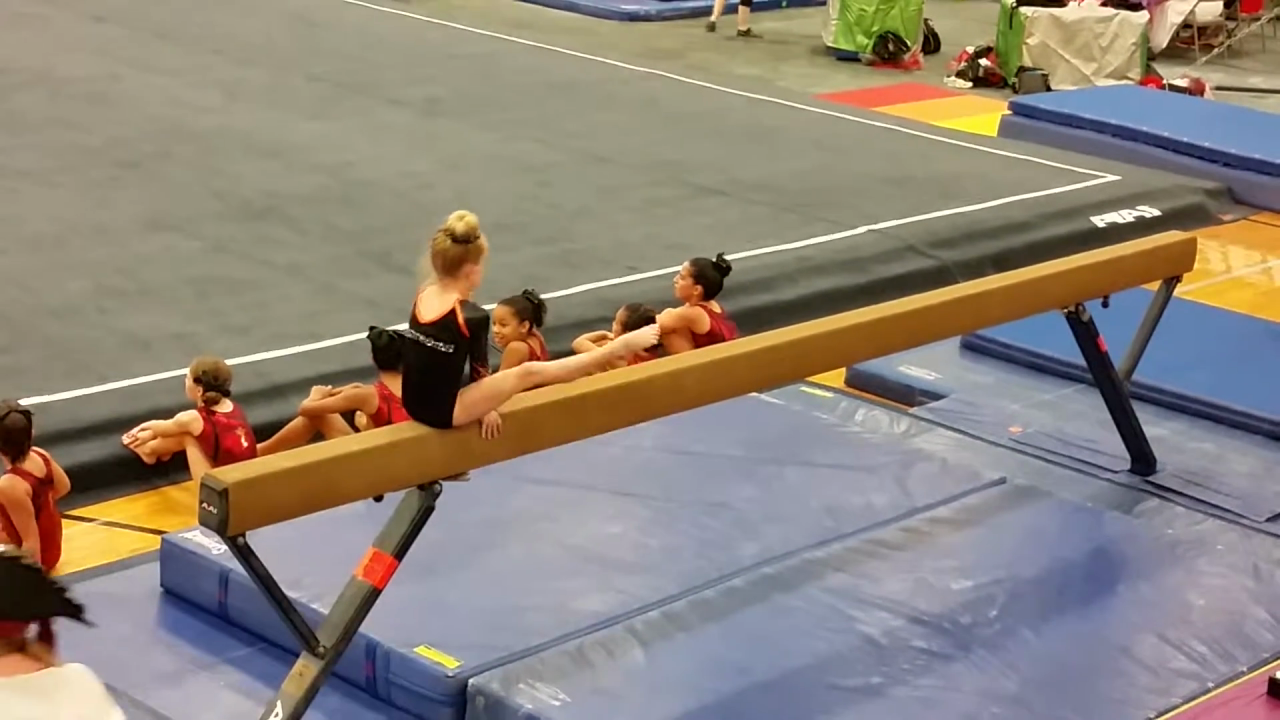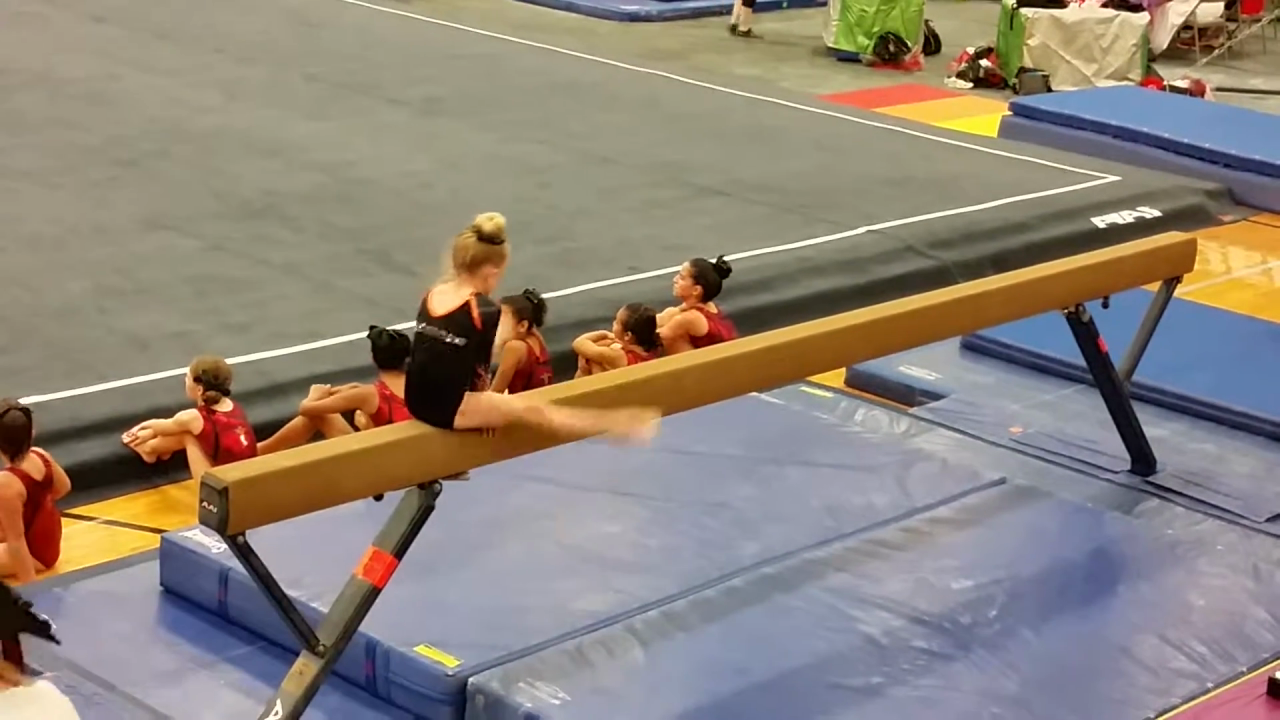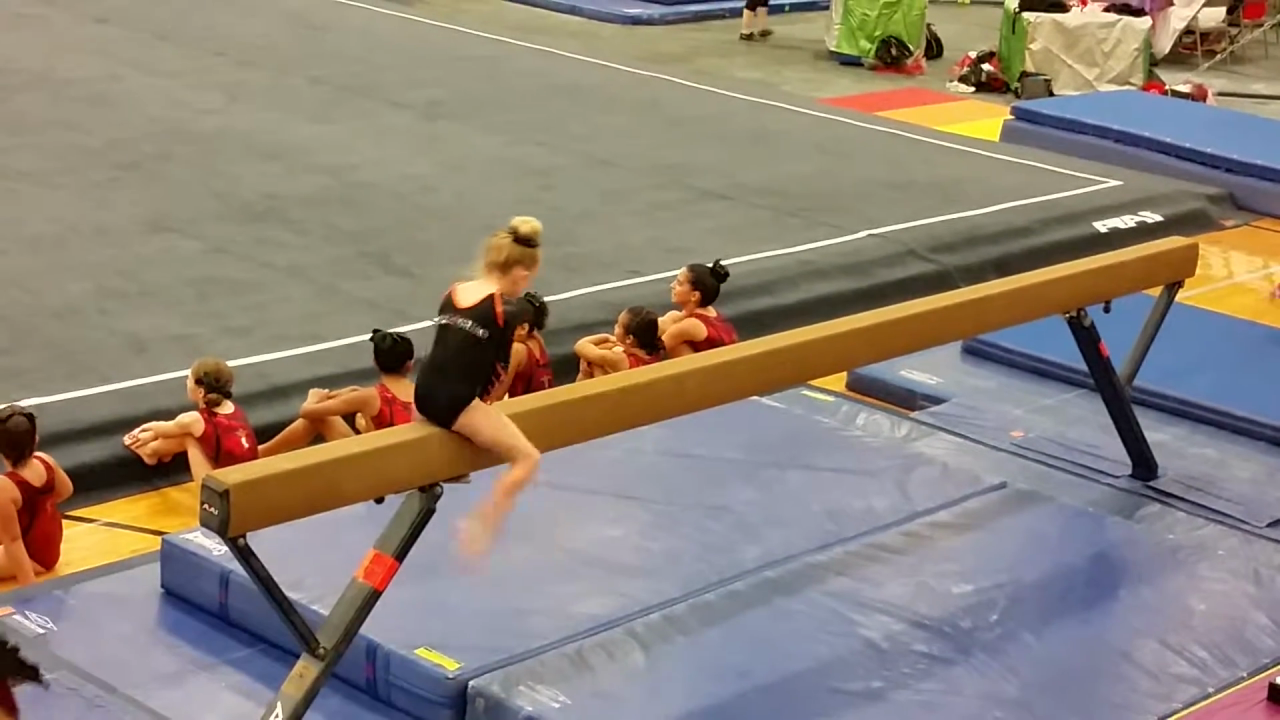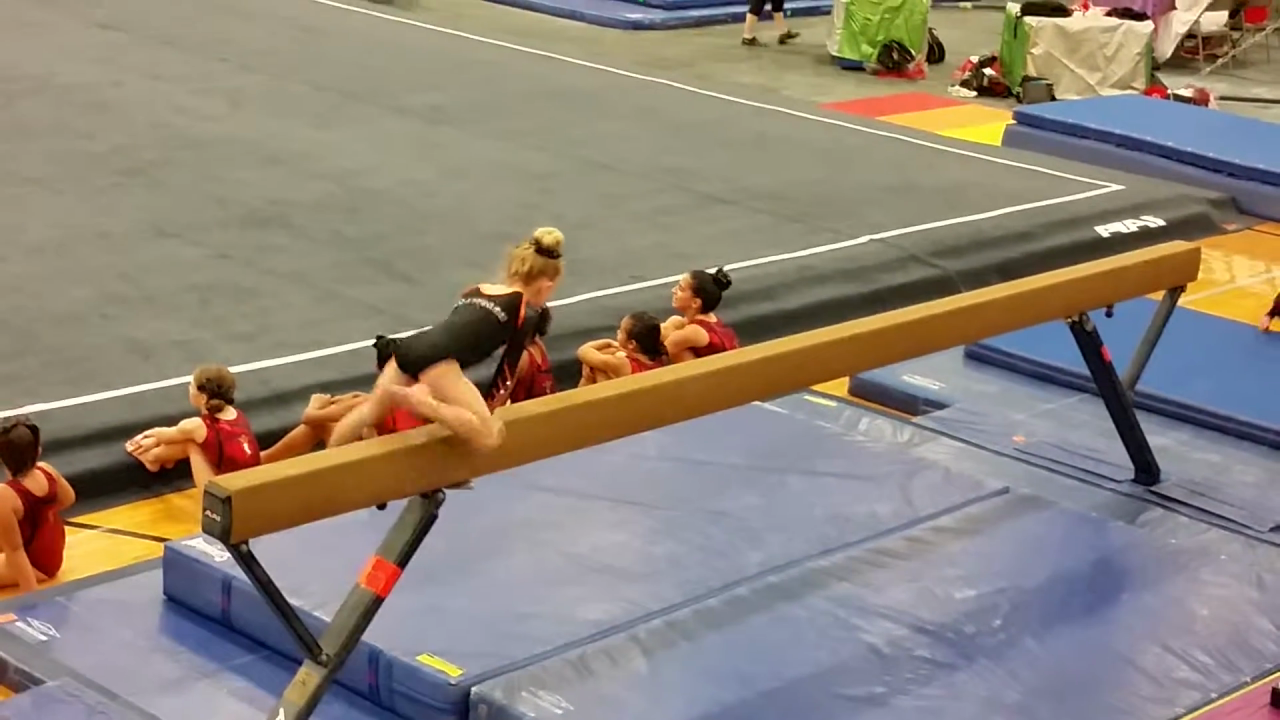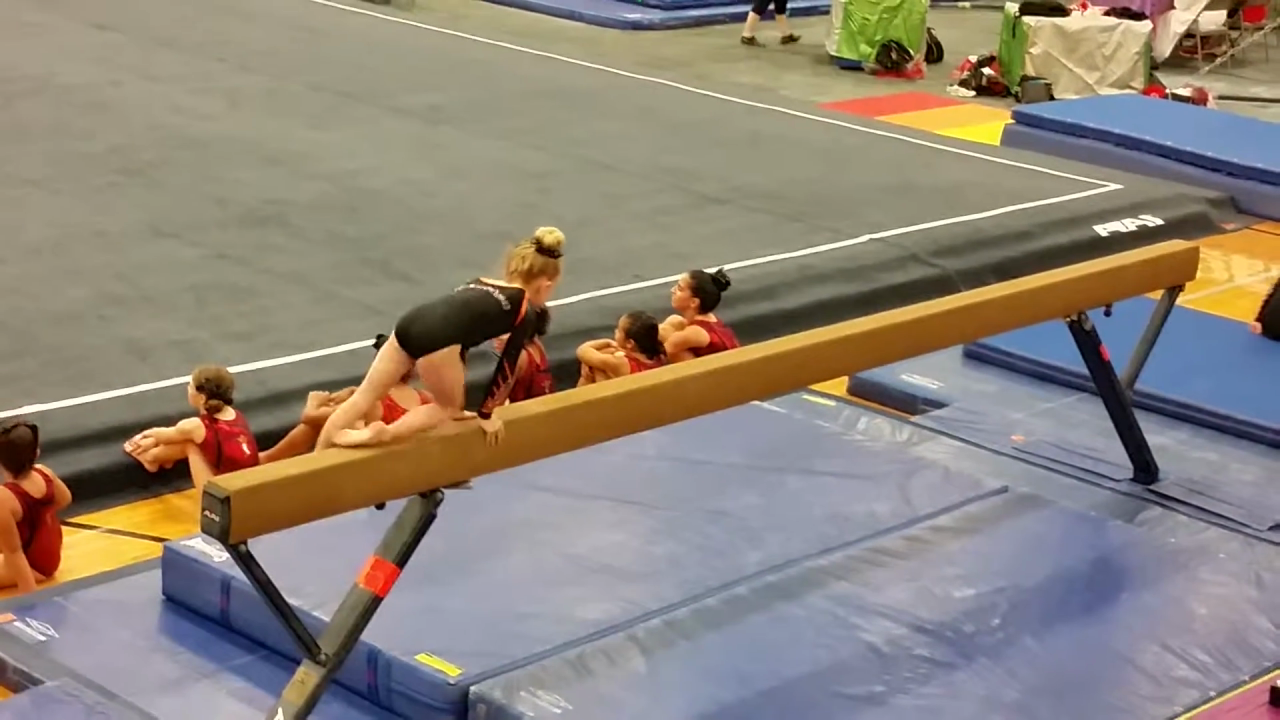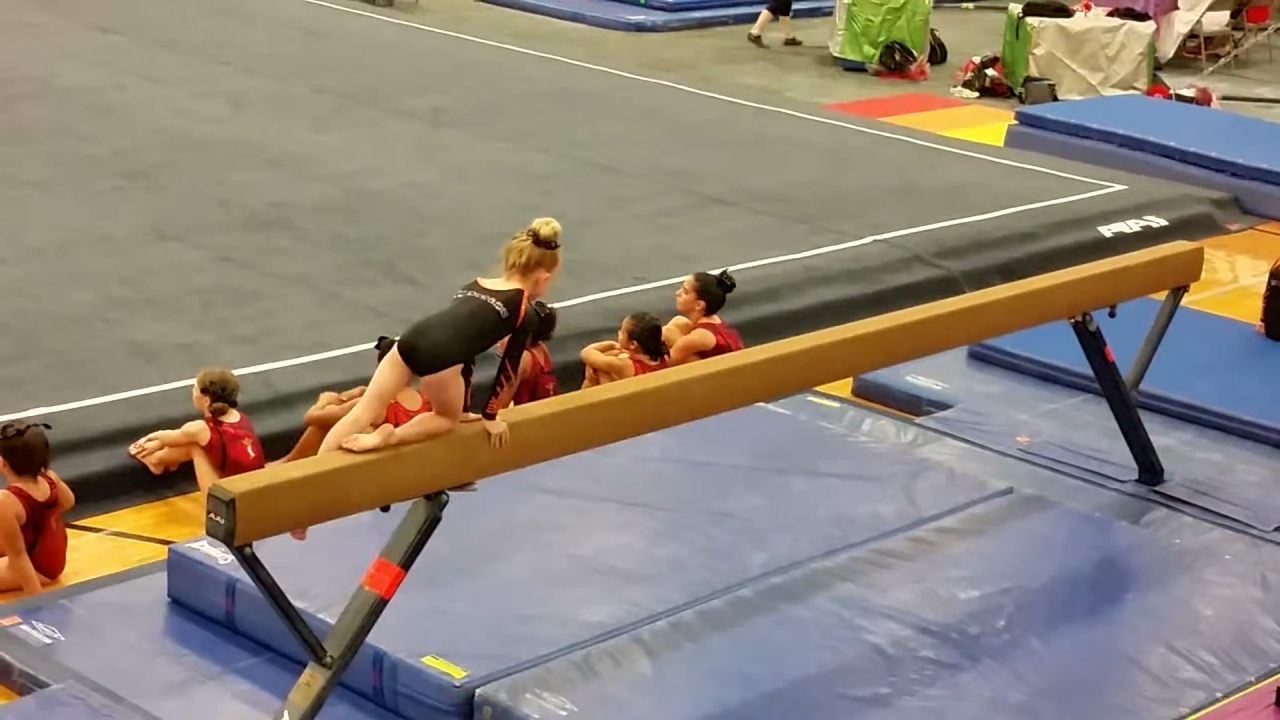
dt=0.2s
person 1, frame 1
left shoulder: (422, 297)
right shoulder: (473, 316)
right elbow: (480, 370)
right wrist: (486, 409)
left hip: (414, 405)
right hip: (444, 411)
right knee: (531, 373)
right ankle: (619, 347)
person 1, frame 2
left shoulder: (431, 296)
right shoulder: (486, 311)
right elbow: (480, 369)
right wrist: (485, 411)
left hip: (416, 404)
right hip: (447, 410)
right knee: (537, 411)
right ankle: (619, 423)
person 1, frame 3
left shoulder: (454, 293)
right shoulder: (506, 312)
right elbow: (496, 369)
right wrist: (484, 404)
left hip: (425, 396)
right hip: (455, 404)
right knee: (528, 458)
right ankle: (482, 525)
person 1, frame 4
left shoulder: (475, 291)
right shoulder: (523, 316)
left wrist: (460, 398)
right wrist: (483, 408)
left hip: (410, 346)
right hip: (436, 359)
left knee: (369, 409)
right knee: (487, 437)
right ankle: (420, 401)
person 1, frame 5
left shoulder: (476, 285)
right shoulder: (524, 316)
right elbow: (506, 370)
left wrist: (460, 399)
right wrist: (486, 415)
left hip: (410, 323)
right hip: (435, 340)
left knee: (361, 400)
right knee: (447, 408)
right ankle: (382, 433)
person 1, frame 6
left shoulder: (474, 286)
right shoulder: (524, 315)
right elbow: (508, 371)
left wrist: (462, 408)
right wrist: (491, 417)
left hip: (412, 339)
right hip: (438, 358)
left knee: (363, 412)
right knee: (448, 418)
right ankle: (390, 437)
